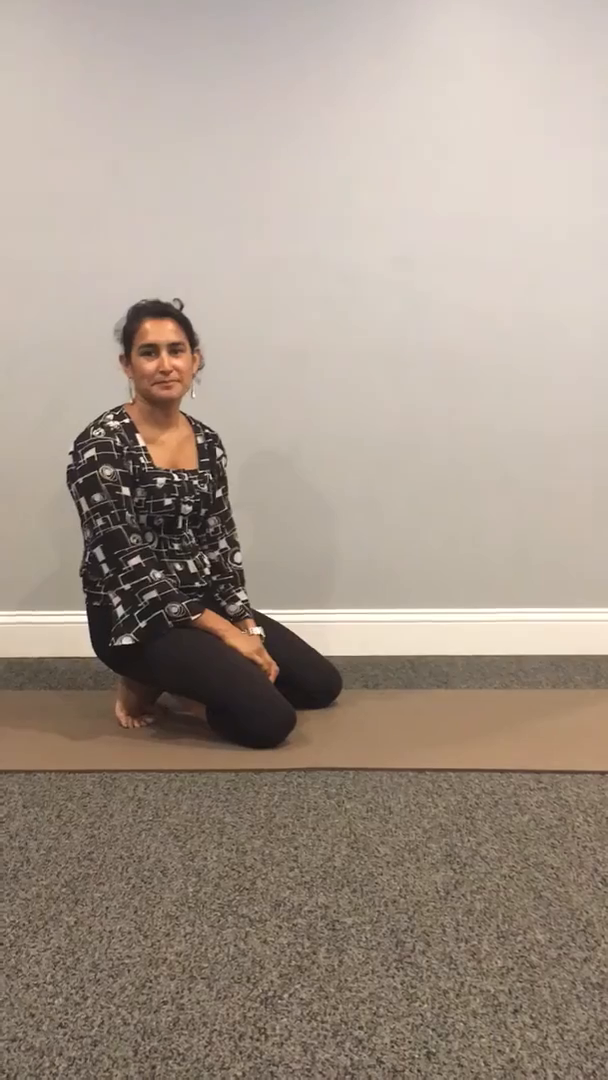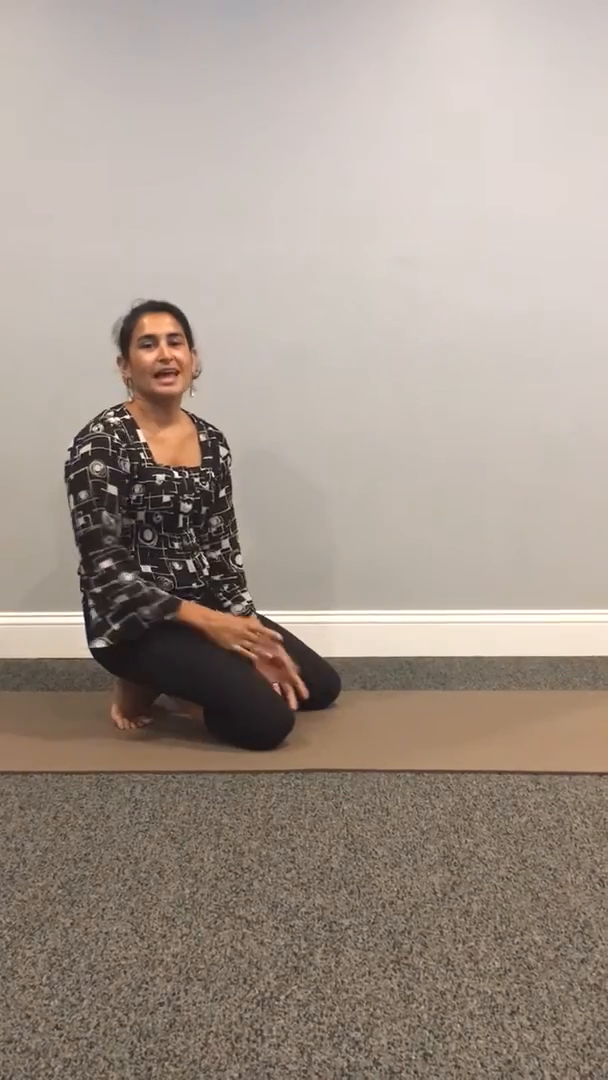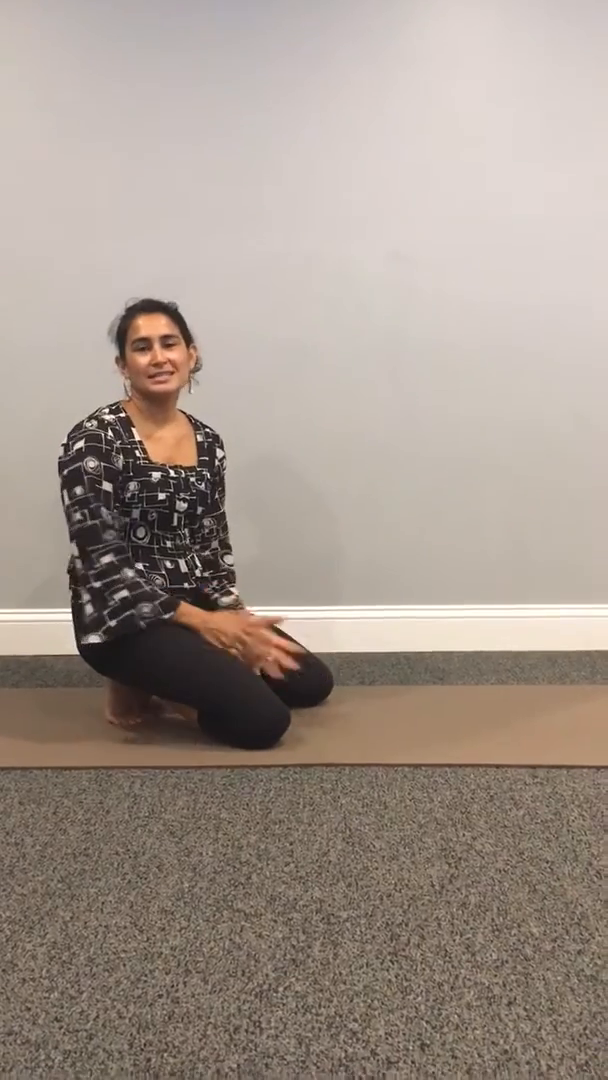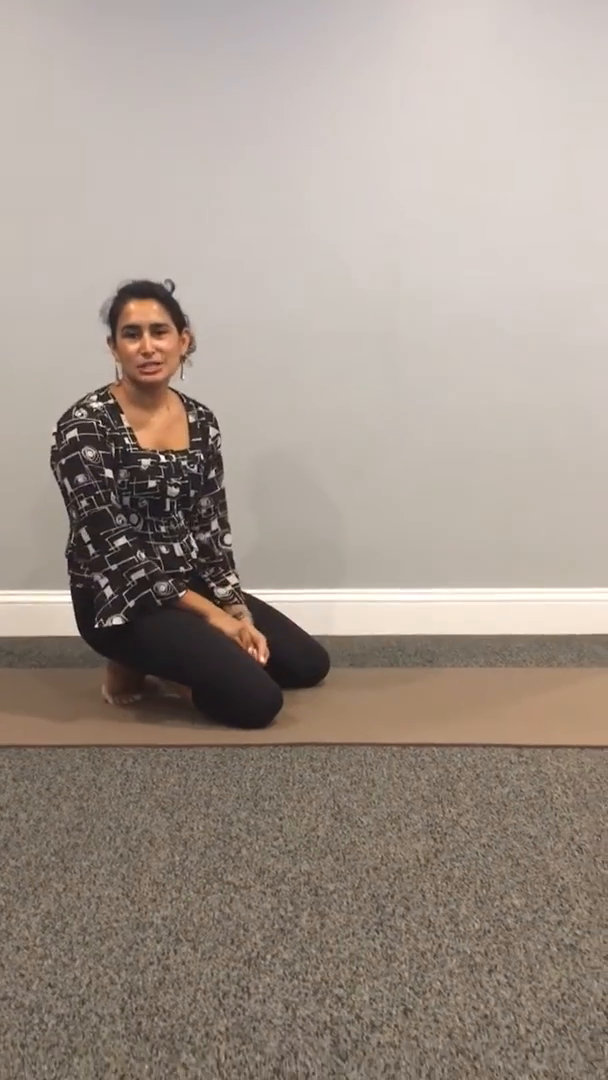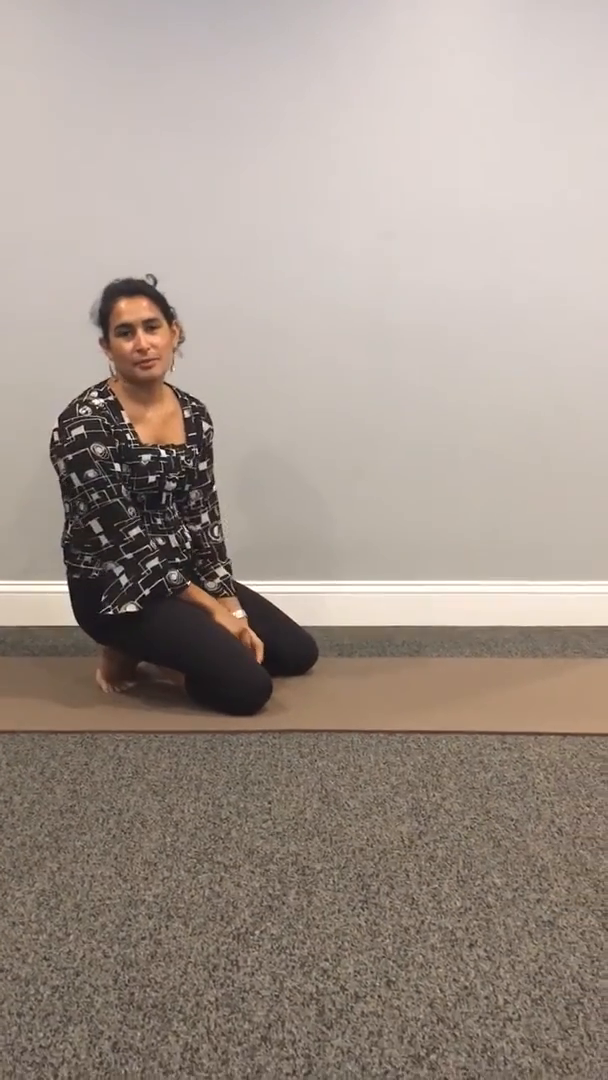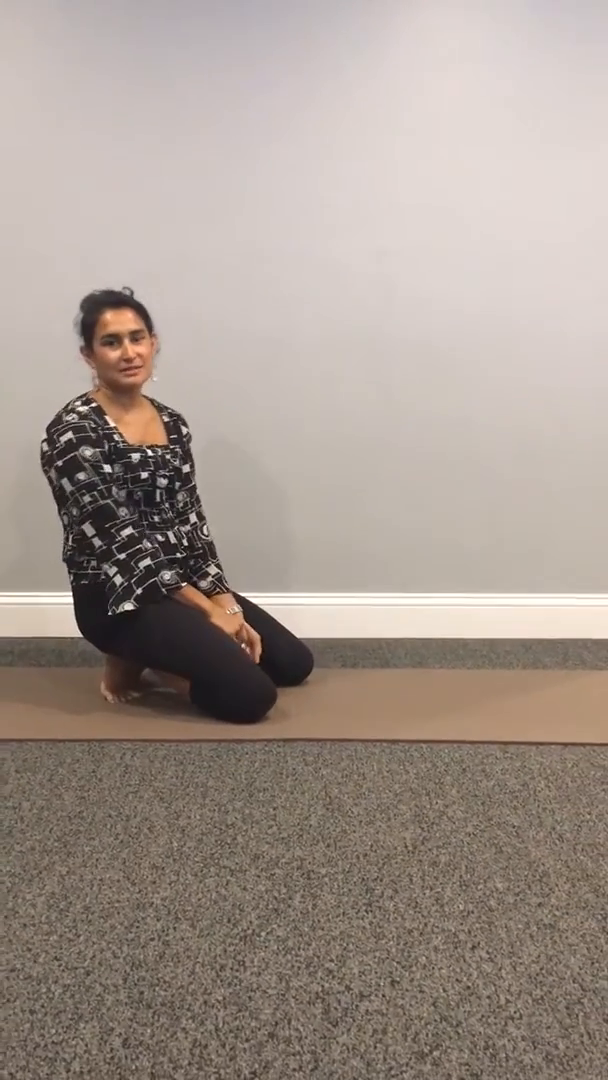
dt=0.5s
person 1, frame 1
left shoulder: (206, 442)
right shoulder: (102, 445)
left elbow: (221, 545)
right elbow: (128, 565)
left wrist: (247, 627)
right wrist: (225, 632)
left hip: (202, 603)
right hip: (134, 618)
left knee: (321, 684)
right knee: (270, 719)
left ankle: (176, 676)
right ankle: (145, 684)
person 1, frame 2
left shoulder: (211, 442)
right shoulder: (101, 442)
left elbow: (222, 546)
right elbow: (104, 567)
left wrist: (250, 628)
right wrist: (203, 620)
left hip: (203, 602)
right hip: (135, 620)
left knee: (320, 686)
right knee: (268, 719)
left ankle: (177, 677)
right ankle: (144, 684)
person 1, frame 3
left shoulder: (207, 441)
right shoulder: (93, 440)
left elbow: (213, 548)
right elbow: (100, 562)
left wrist: (237, 618)
right wrist: (201, 622)
left hip: (192, 605)
right hip: (124, 620)
left knee: (312, 682)
right knee: (263, 720)
left ankle: (167, 680)
right ankle: (138, 684)
person 1, frame 4
left shoulder: (201, 422)
right shoulder: (85, 427)
left elbow: (212, 527)
right elbow: (111, 548)
left wrist: (238, 612)
right wrist: (209, 614)
left hip: (190, 583)
right hip: (121, 600)
left knee: (309, 664)
right knee: (258, 700)
left ankle: (165, 659)
right ankle: (135, 665)
person 1, frame 5
left shoulder: (193, 414)
right shoulder: (85, 424)
left elbow: (203, 519)
right elbow: (123, 539)
left wrist: (232, 608)
right wrist: (212, 610)
left hip: (180, 574)
right hip: (114, 588)
left knee: (298, 652)
right knee: (248, 687)
left ankle: (152, 645)
right ankle: (128, 651)
person 1, frame 6
left shoulder: (172, 423)
right shoulder: (73, 430)
left elbow: (191, 523)
right elbow: (117, 539)
left wrist: (227, 604)
right wrist: (209, 610)
left hip: (178, 582)
right hip: (116, 596)
left knee: (294, 664)
right knee: (252, 695)
left ankle: (153, 651)
right ankle: (131, 659)
